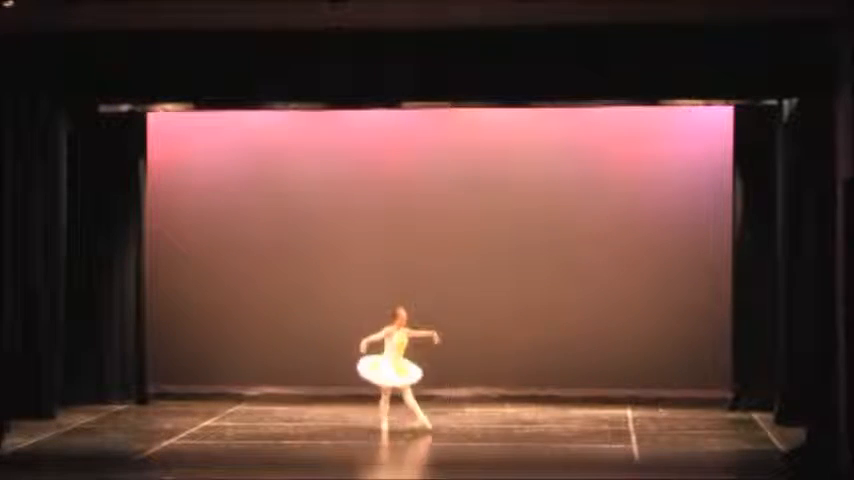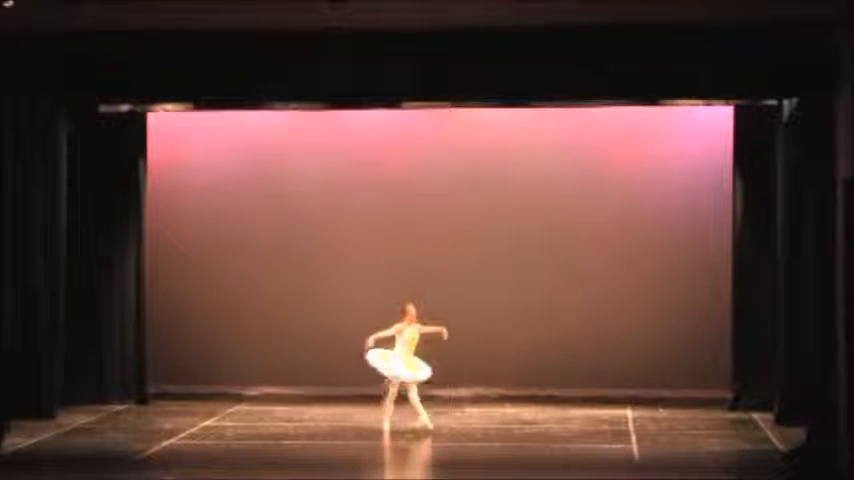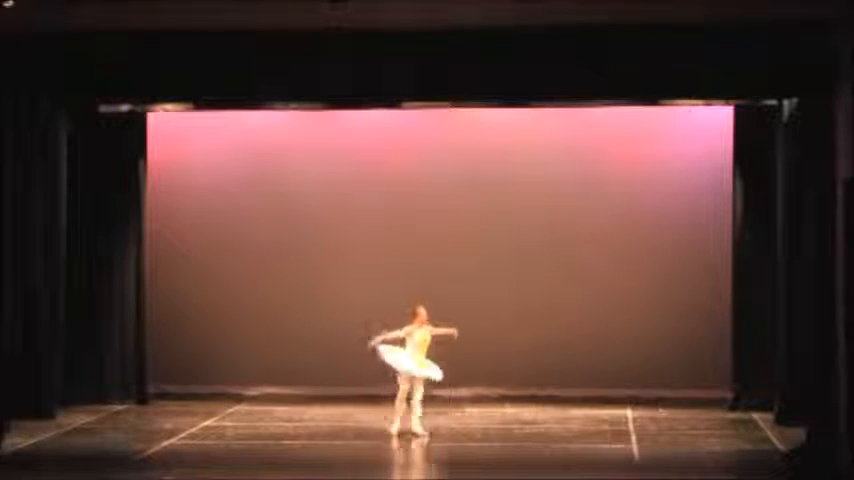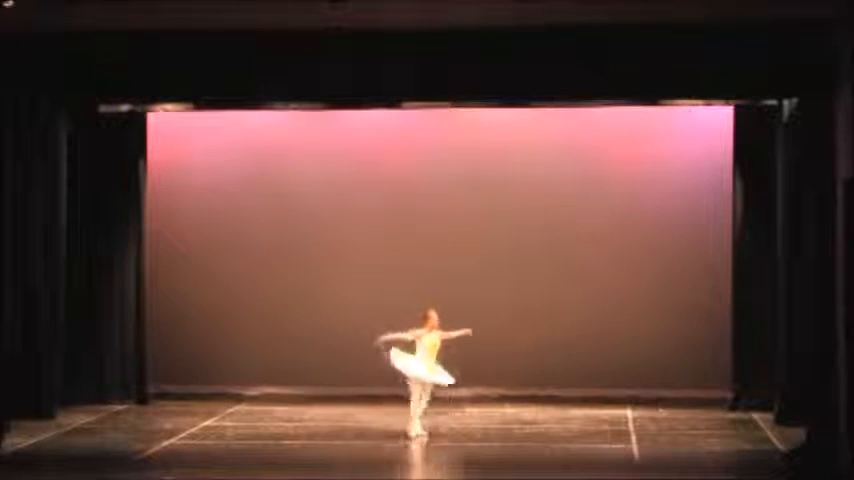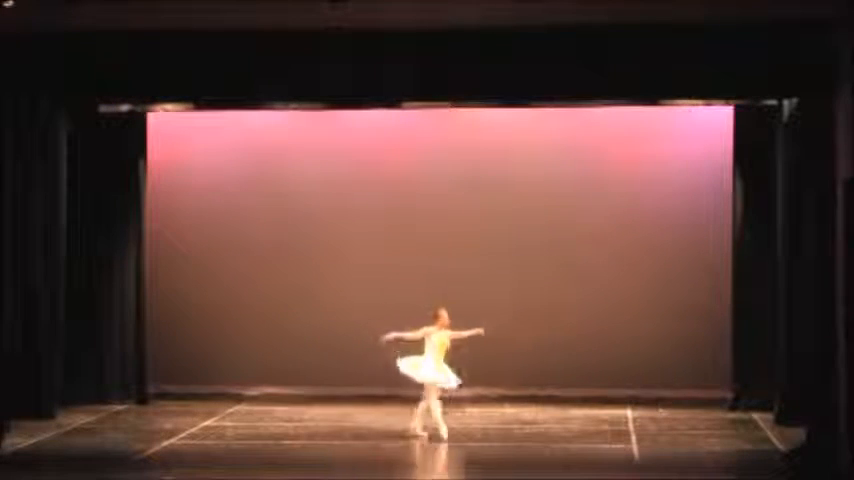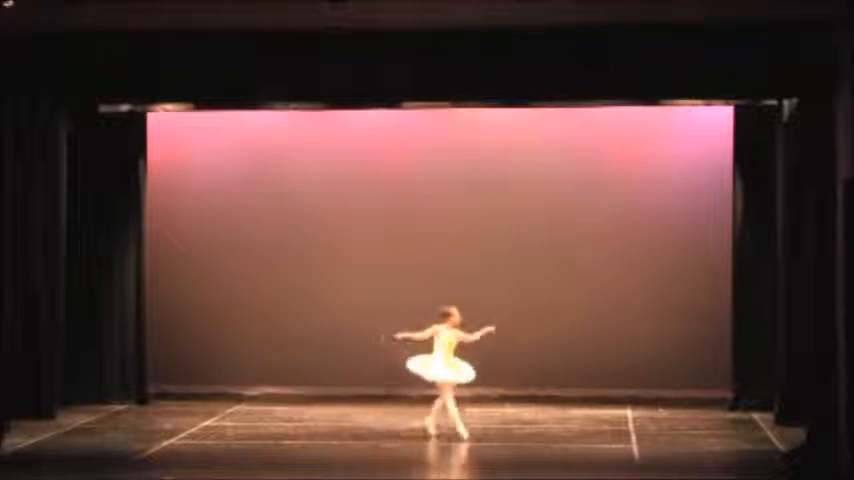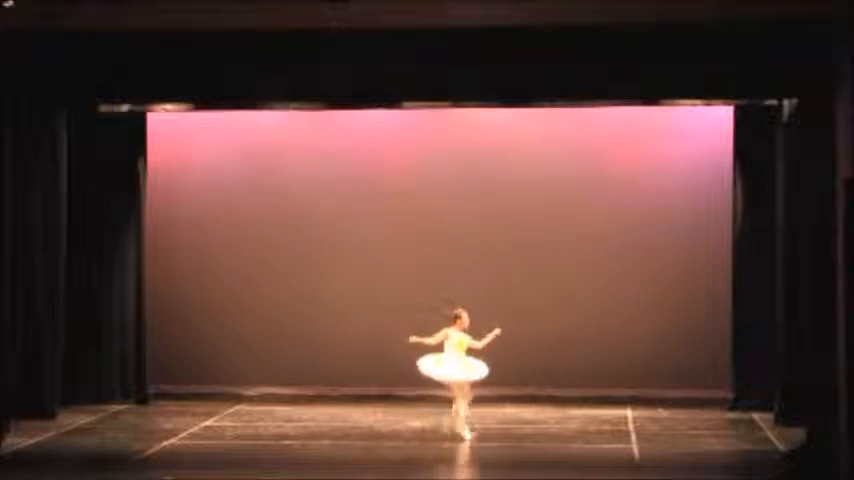
dt=0.1s
person 1, frame 1
left shoulder: (404, 331)
right shoulder: (389, 330)
left elbow: (418, 333)
right elbow: (375, 337)
left wrist: (432, 333)
right wrist: (365, 341)
left hip: (399, 367)
right hip: (386, 366)
left knee: (408, 395)
right knee: (386, 395)
left ankle: (421, 417)
right ankle: (383, 421)
person 1, frame 2
left shoulder: (416, 327)
right shoulder: (400, 327)
left elbow: (427, 328)
right elbow: (387, 332)
left wrist: (441, 329)
right wrist: (373, 338)
left hip: (409, 363)
right hip: (396, 362)
left knee: (413, 392)
right knee: (392, 392)
left ankle: (424, 417)
right ankle: (386, 420)
person 1, frame 3
left shoulder: (427, 329)
right shoulder: (410, 329)
left elbow: (438, 330)
right elbow: (397, 334)
left wrist: (451, 331)
right wrist: (380, 338)
left hip: (420, 364)
right hip: (406, 362)
left knee: (418, 395)
right knee: (402, 393)
left ankle: (416, 424)
right ankle: (396, 421)
person 1, frame 4
left shoulder: (437, 334)
right shoulder: (419, 333)
left elbow: (451, 334)
right elbow: (405, 336)
left wrist: (464, 331)
right wrist: (388, 337)
left hip: (431, 369)
right hip: (418, 367)
left knee: (424, 399)
right knee: (416, 397)
left ankle: (416, 427)
right ankle: (413, 426)
person 1, frame 5
left shoulder: (447, 334)
right shoulder: (428, 330)
left elbow: (463, 334)
right elbow: (412, 335)
left wrist: (476, 331)
right wrist: (395, 335)
left hip: (439, 369)
right hip: (427, 366)
left knee: (431, 399)
right knee: (432, 398)
left ankle: (416, 425)
right ankle: (441, 427)
person 1, frame 6
left shoulder: (456, 333)
right shoulder: (437, 328)
left elbow: (472, 338)
right elbow: (422, 335)
left wrist: (485, 330)
right wrist: (404, 335)
left hip: (449, 367)
right hip: (438, 365)
left knee: (444, 397)
right knee: (448, 396)
left ankle: (430, 420)
right ankle: (459, 426)
person 1, frame 7
left shoulder: (464, 337)
right shoulder: (447, 332)
left elbow: (479, 345)
right elbow: (433, 341)
left wrist: (493, 334)
right wrist: (417, 339)
left hip: (462, 369)
right hip: (449, 366)
left knee: (467, 397)
right knee: (459, 398)
left ankle: (459, 424)
right ankle: (463, 428)
